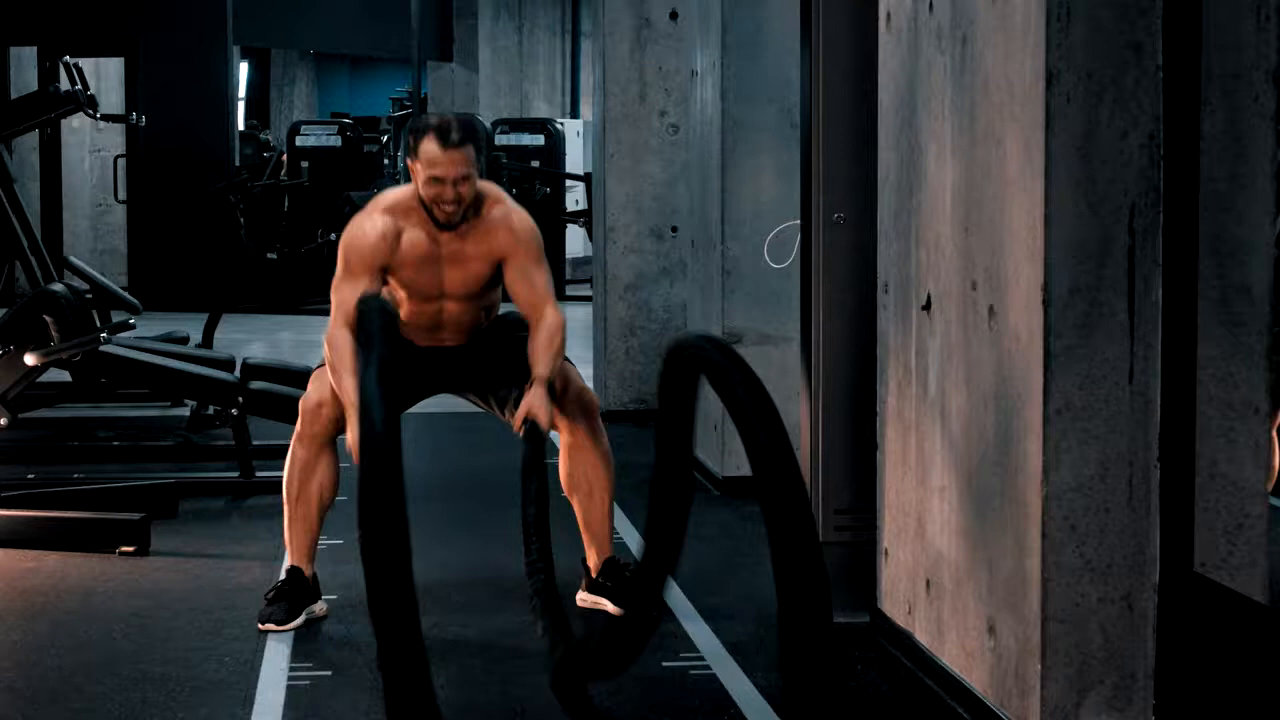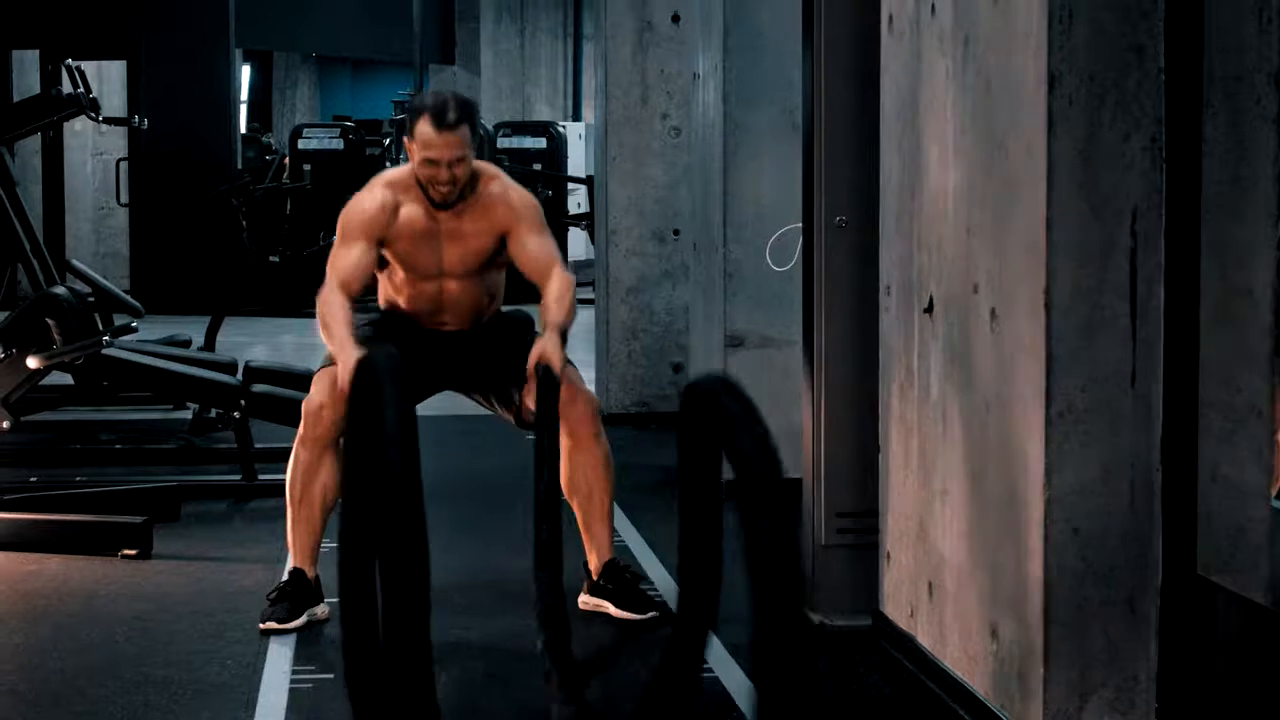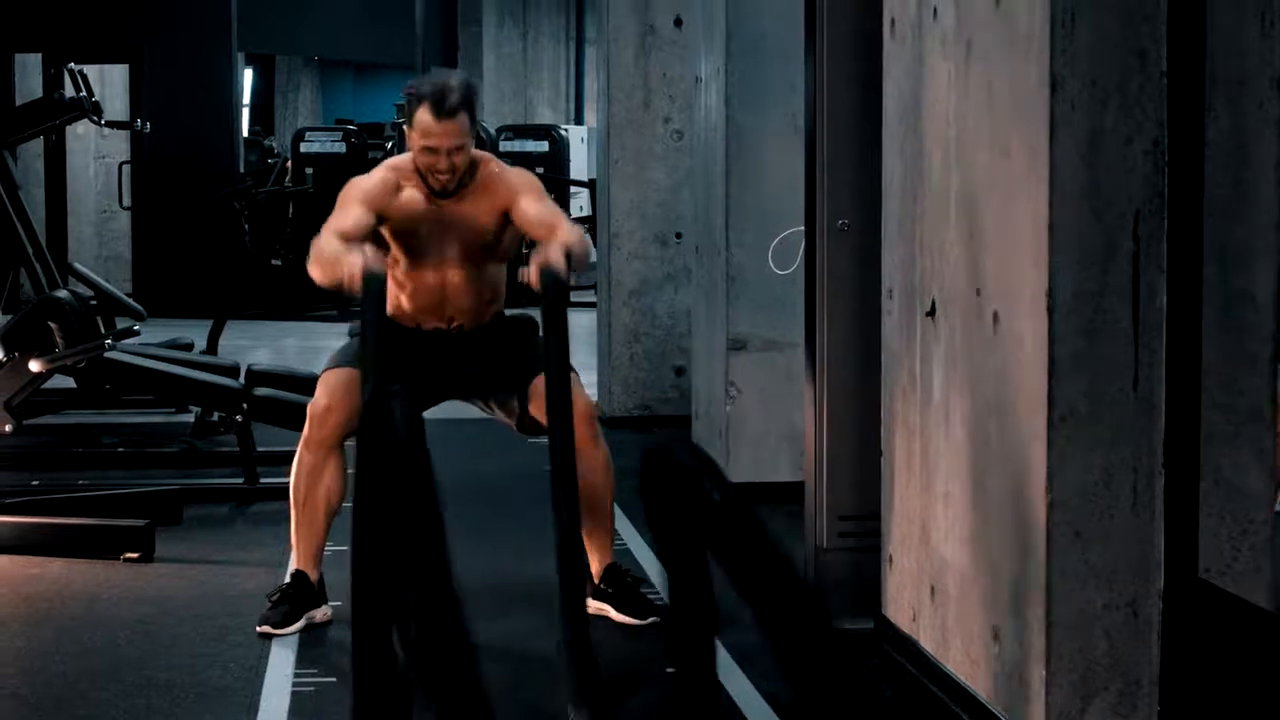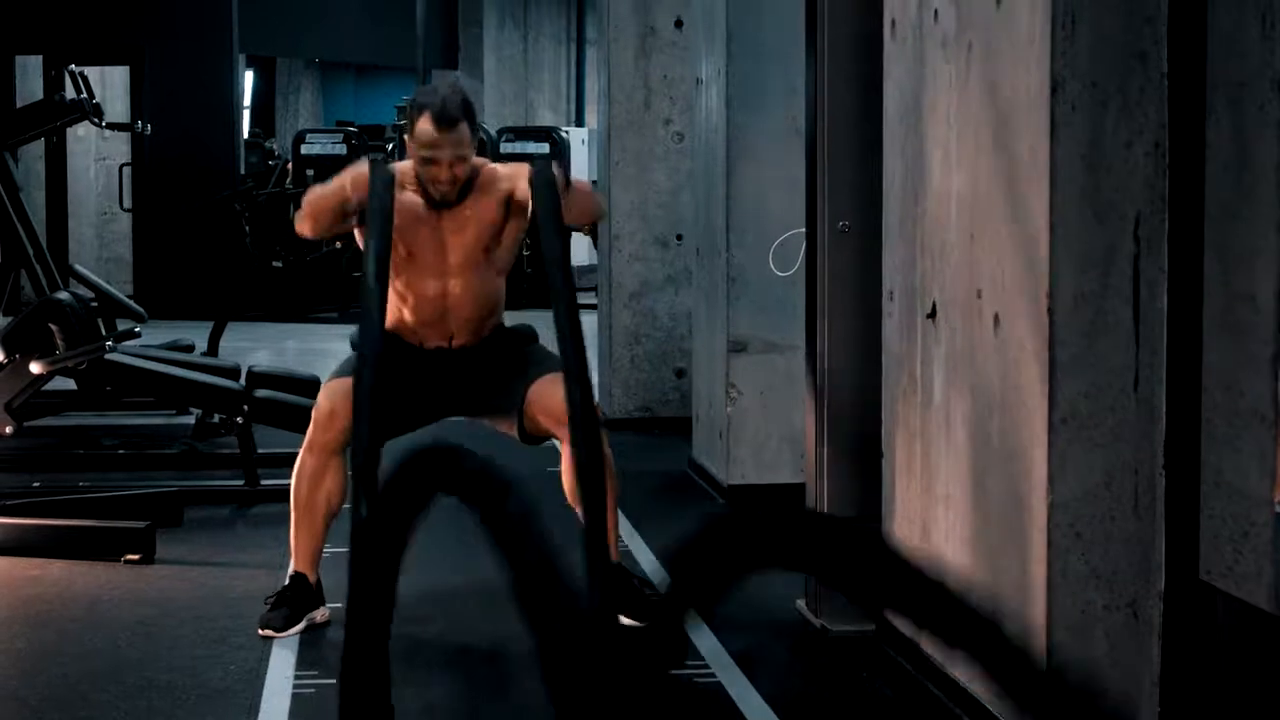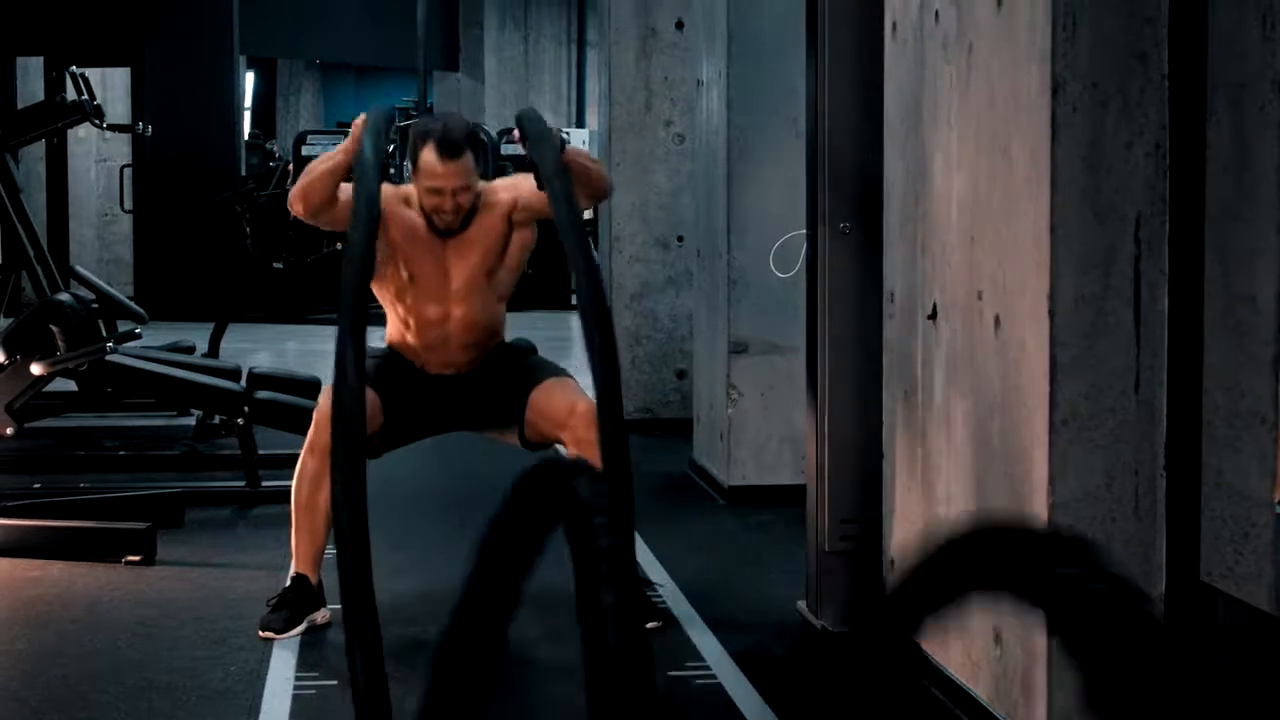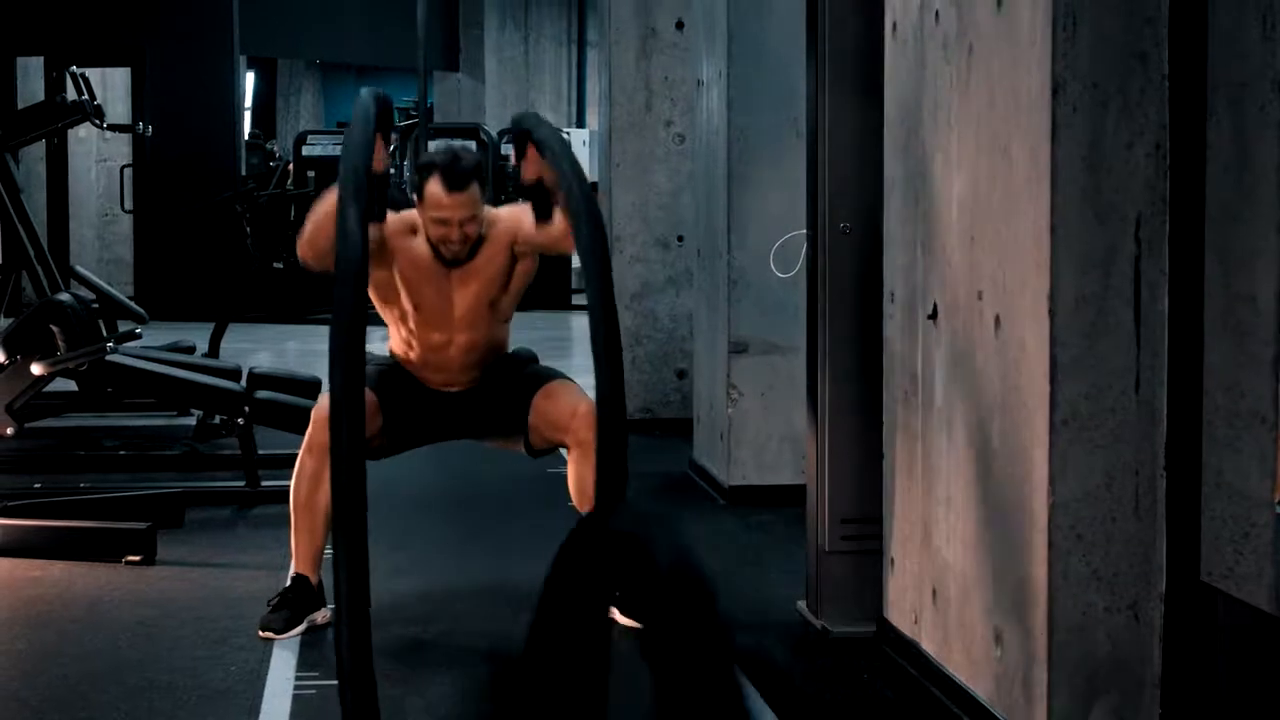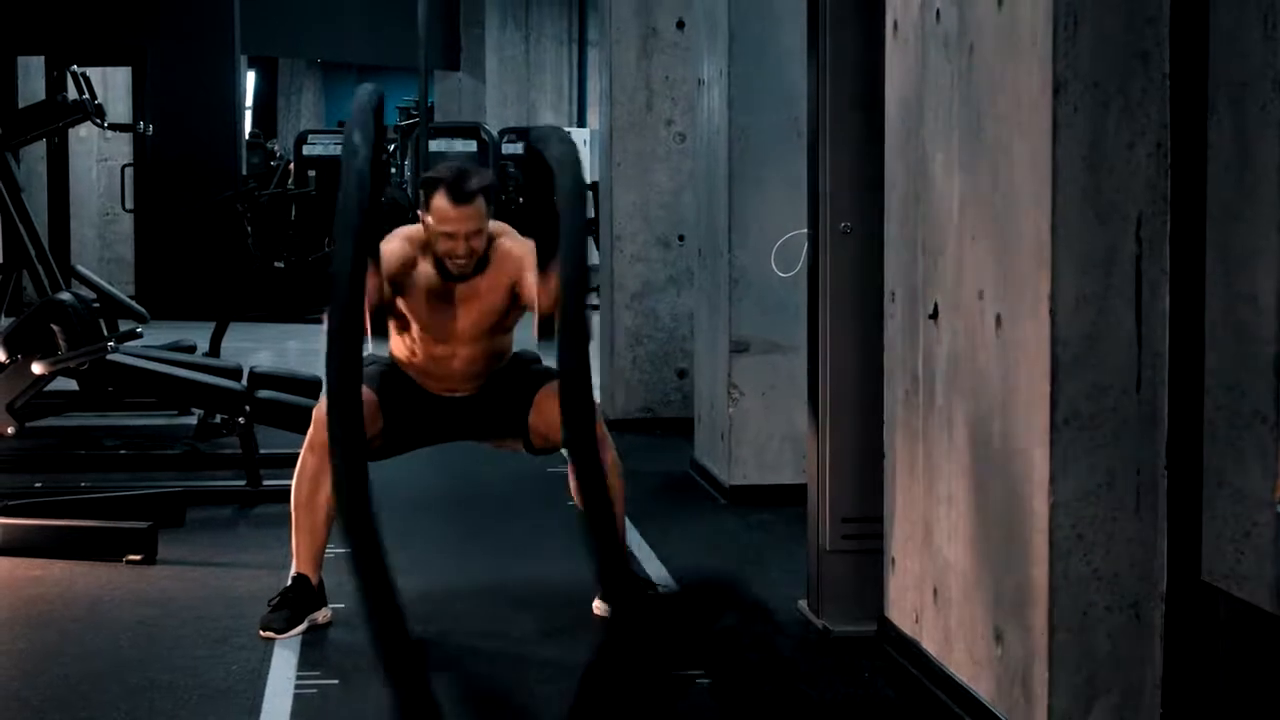
dt=0.2s
person 1, frame 1
left shoulder: (508, 221)
right shoulder: (377, 227)
left elbow: (545, 313)
right elbow: (342, 326)
left wrist: (541, 386)
right wrist: (355, 411)
left hip: (485, 342)
right hip: (395, 341)
left knee: (579, 409)
right knee: (316, 412)
left ankle: (603, 572)
right ankle: (299, 582)
person 1, frame 2
left shoulder: (506, 198)
right shoulder: (377, 203)
left elbow: (555, 275)
right elbow: (333, 293)
left wrist: (552, 331)
right wrist: (345, 348)
left hip: (489, 335)
right hip: (397, 333)
left knee: (579, 409)
right knee: (320, 412)
left ankle: (604, 574)
right ankle: (301, 581)
person 1, frame 3
left shoulder: (508, 183)
right shoulder: (379, 186)
left elbow: (565, 230)
right elbow: (320, 257)
left wrist: (561, 247)
right wrist: (347, 257)
left hip: (495, 338)
right hip: (404, 338)
left knee: (580, 415)
right knee: (325, 415)
left ankle: (607, 578)
right ankle: (303, 582)
person 1, frame 4
left shoulder: (504, 185)
left elbow: (591, 211)
right elbow: (308, 222)
left wrist: (554, 182)
right wrist: (350, 184)
left hip: (494, 355)
right hip: (403, 358)
right knee: (329, 419)
left ankle: (610, 574)
right ankle: (303, 586)
person 1, frame 5
left shoulder: (510, 202)
right shoulder: (387, 209)
left elbow: (598, 189)
right elbow: (305, 204)
left wrist: (555, 152)
right wrist: (350, 148)
left hip: (499, 374)
right hip: (407, 375)
left knee: (583, 417)
right knee: (330, 419)
right ankle: (303, 586)
person 1, frame 6
left shoulder: (509, 229)
right shoulder: (391, 235)
right elbow: (312, 253)
left wrist: (549, 184)
left hip: (498, 384)
right hip: (407, 386)
left knee: (583, 419)
right knee: (326, 422)
right ankle: (304, 589)
person 1, frame 7
left shoulder: (515, 254)
right shoulder: (397, 254)
left wrist: (555, 301)
right wrist: (362, 293)
left hip: (500, 389)
right hip: (410, 387)
right knee: (329, 422)
right ankle: (305, 589)
